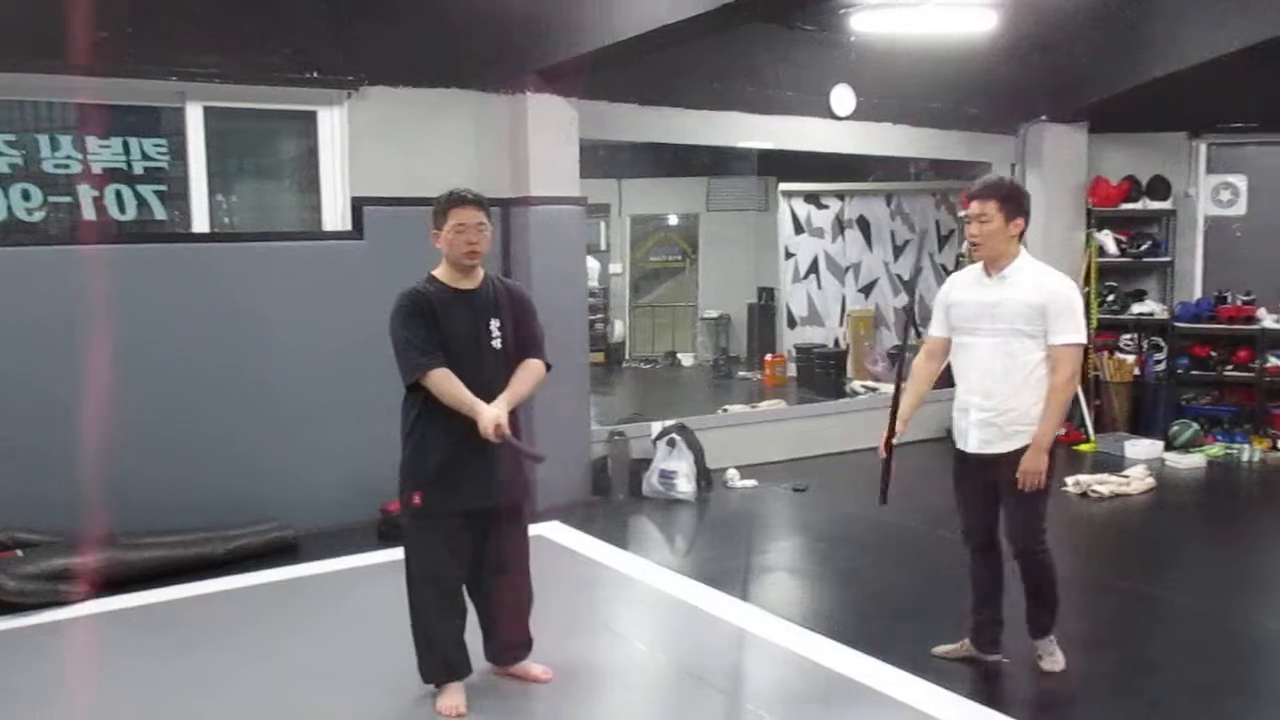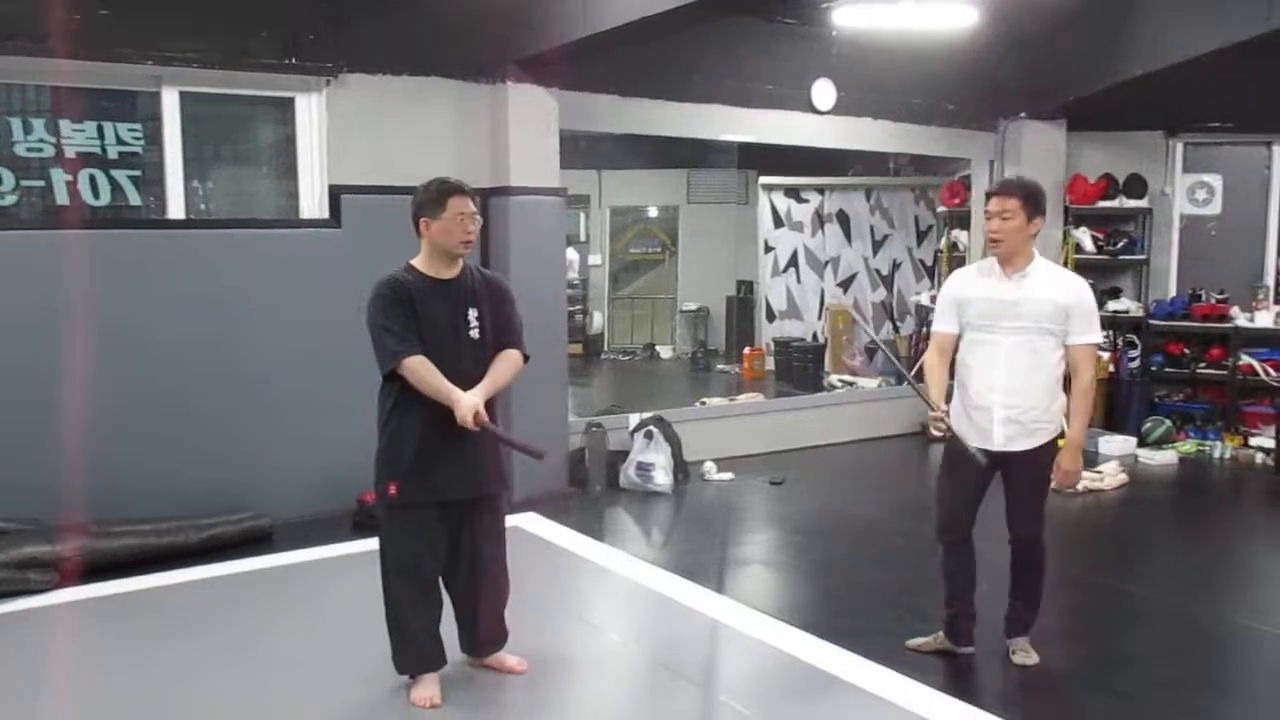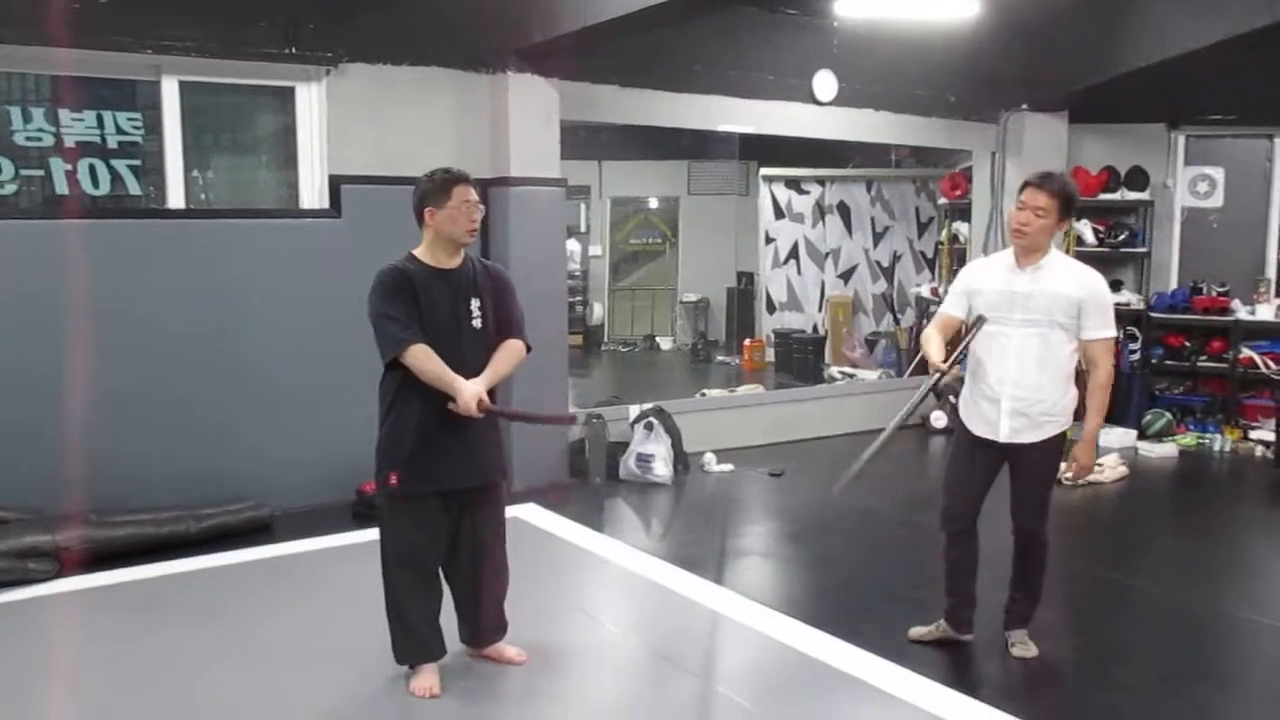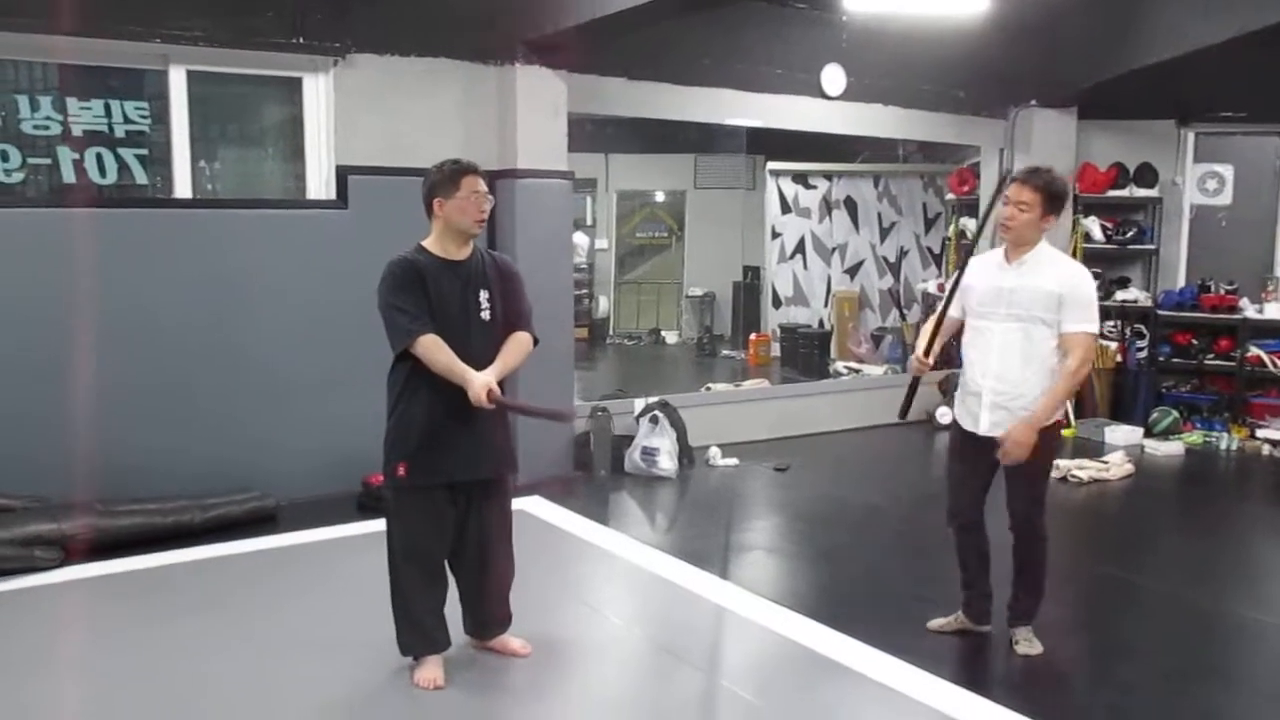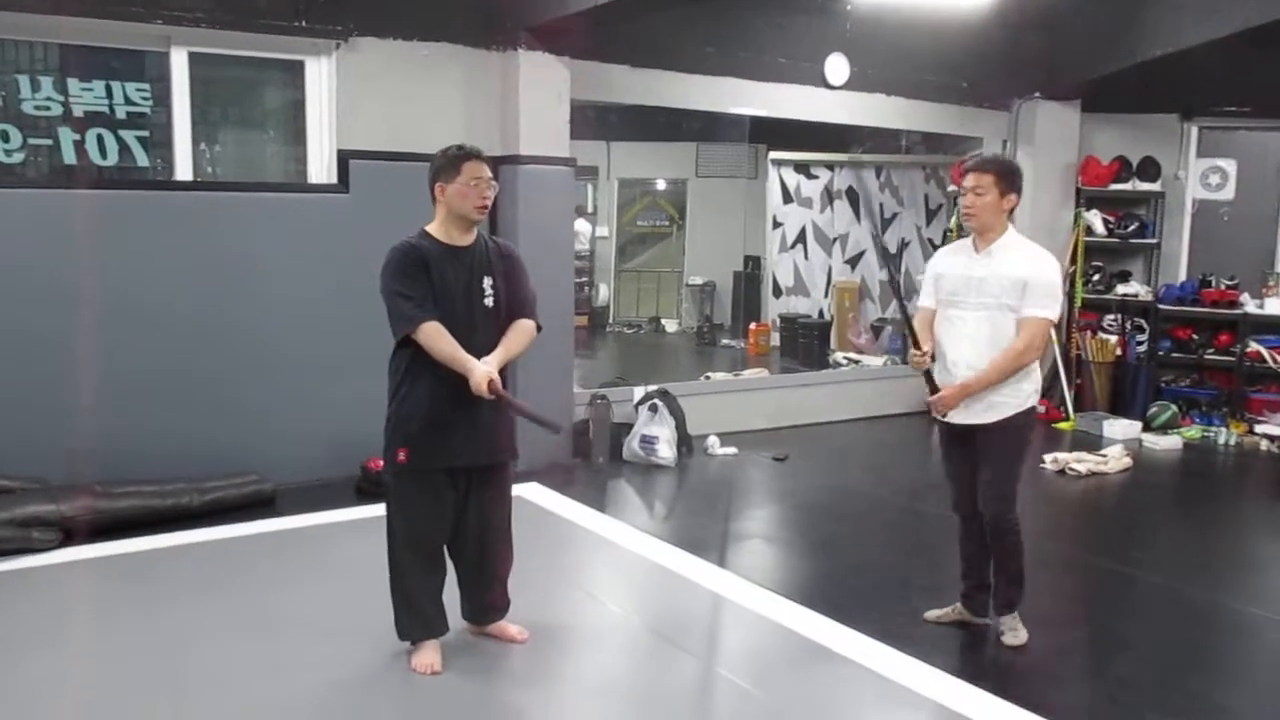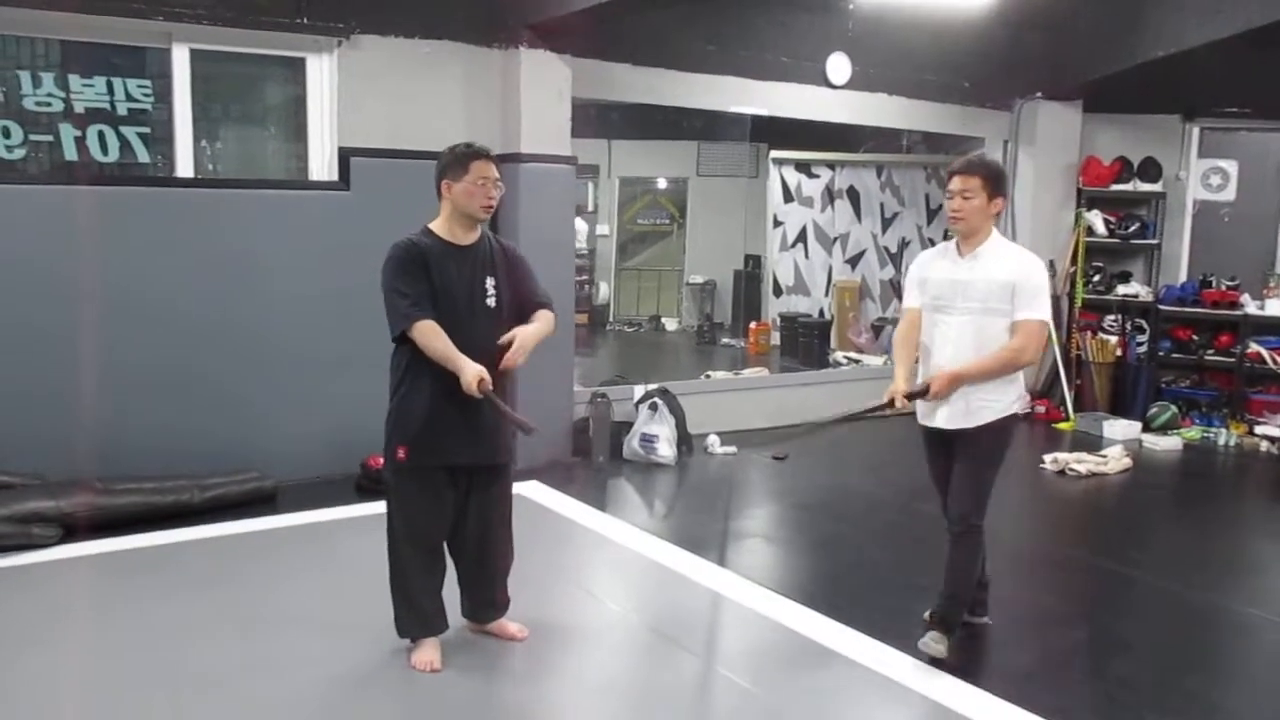
dt=0.4s
person 1, frame 1
left shoulder: (512, 298)
right shoulder: (414, 304)
left elbow: (534, 361)
right elbow: (430, 372)
left wrist: (502, 405)
right wrist: (477, 410)
left hip: (500, 456)
right hip: (435, 461)
left knee: (507, 566)
right knee: (437, 576)
left ankle: (509, 654)
right ankle: (449, 676)
person 1, frame 2
left shoulder: (491, 288)
right shoulder: (392, 292)
left elbow: (512, 351)
right elbow: (407, 360)
left wrist: (480, 395)
right wrist: (456, 399)
left hip: (477, 447)
right hip: (412, 451)
left knee: (483, 558)
right knee: (412, 566)
left ankle: (485, 645)
right ankle: (423, 667)
person 1, frame 3
left shoulder: (492, 279)
right shoulder: (395, 281)
left elbow: (515, 342)
right elbow: (410, 349)
left wrist: (481, 383)
right wrist: (459, 385)
left hip: (477, 437)
right hip: (413, 441)
left knee: (484, 548)
right knee: (413, 556)
left ankle: (485, 635)
right ankle: (423, 657)
person 1, frame 4
left shoulder: (500, 271)
right shoulder: (404, 272)
left elbow: (522, 334)
right elbow: (420, 339)
left wrist: (492, 374)
right wrist: (469, 377)
left hip: (485, 430)
right hip: (421, 433)
left knee: (489, 540)
right knee: (419, 547)
left ankle: (489, 628)
right ankle: (427, 648)
person 1, frame 5
left shoulder: (504, 258)
right shoulder: (408, 258)
left elbow: (525, 322)
right elbow: (423, 327)
left wrist: (495, 361)
right wrist: (470, 366)
left hip: (487, 417)
right hip: (422, 419)
left knee: (488, 526)
right knee: (419, 532)
left ankle: (487, 613)
right ankle: (424, 633)
person 1, frame 6
left shoulder: (504, 257)
right shoulder: (409, 254)
left elbow: (541, 311)
right elbow: (418, 322)
left wrist: (531, 333)
right wrist: (462, 364)
left hip: (487, 417)
right hip: (423, 418)
left knee: (489, 525)
right knee: (419, 528)
left ankle: (486, 611)
right ankle: (423, 630)
person 2, frame 1
left shoulder: (1053, 288)
right shoulder: (956, 287)
left elbow: (1065, 373)
right elbow: (930, 358)
left wrist: (1041, 446)
right wrist: (900, 419)
left hip: (1024, 443)
right hip: (969, 441)
left knee: (1027, 544)
right knee: (978, 541)
left ankle: (1044, 635)
right ankle: (984, 638)
person 2, frame 2
left shoulder: (1069, 289)
right shoulder: (961, 283)
left elbow: (1083, 373)
right elbow: (937, 350)
left wrist: (1074, 444)
right wrist: (936, 400)
left hip: (1033, 439)
right hip: (969, 434)
left knee: (1027, 539)
right knee: (952, 530)
left ankle: (1018, 634)
right ankle: (957, 632)
person 2, frame 3
left shoulder: (1086, 284)
right shoulder: (978, 272)
left elbow: (1100, 366)
right elbow: (938, 327)
left wrist: (1088, 438)
right wrist: (936, 354)
left hip: (1042, 433)
right hip: (977, 424)
left knee: (1029, 531)
right knee: (956, 519)
left ankle: (1017, 625)
right ankle: (957, 620)
person 2, frame 4
left shoulder: (1070, 277)
right shoulder: (976, 268)
left elbow: (1078, 361)
right elbow: (946, 327)
left wrist: (1031, 424)
right wrist: (926, 352)
left hip: (1030, 427)
right hip: (971, 419)
left knee: (1027, 526)
right knee: (963, 517)
left ankle: (1023, 622)
right ankle: (975, 611)
person 2, frame 5
left shoulder: (1036, 264)
right shoulder: (943, 260)
left elbow: (1030, 346)
right elbow: (925, 320)
left wrist: (967, 388)
right wrist: (924, 347)
left hip: (1006, 411)
right hip: (952, 410)
left knee: (996, 513)
right knee: (967, 510)
left ankle: (1008, 609)
right ankle: (974, 601)
person 2, frame 6
left shoulder: (1023, 268)
right shoulder: (927, 263)
left elbow: (1028, 349)
right elbow: (909, 328)
left wrist: (954, 376)
right wrist: (901, 378)
left hip: (988, 415)
right hip: (936, 414)
left knee: (964, 518)
right knee: (957, 515)
left ankle: (944, 626)
right ankle: (973, 603)
